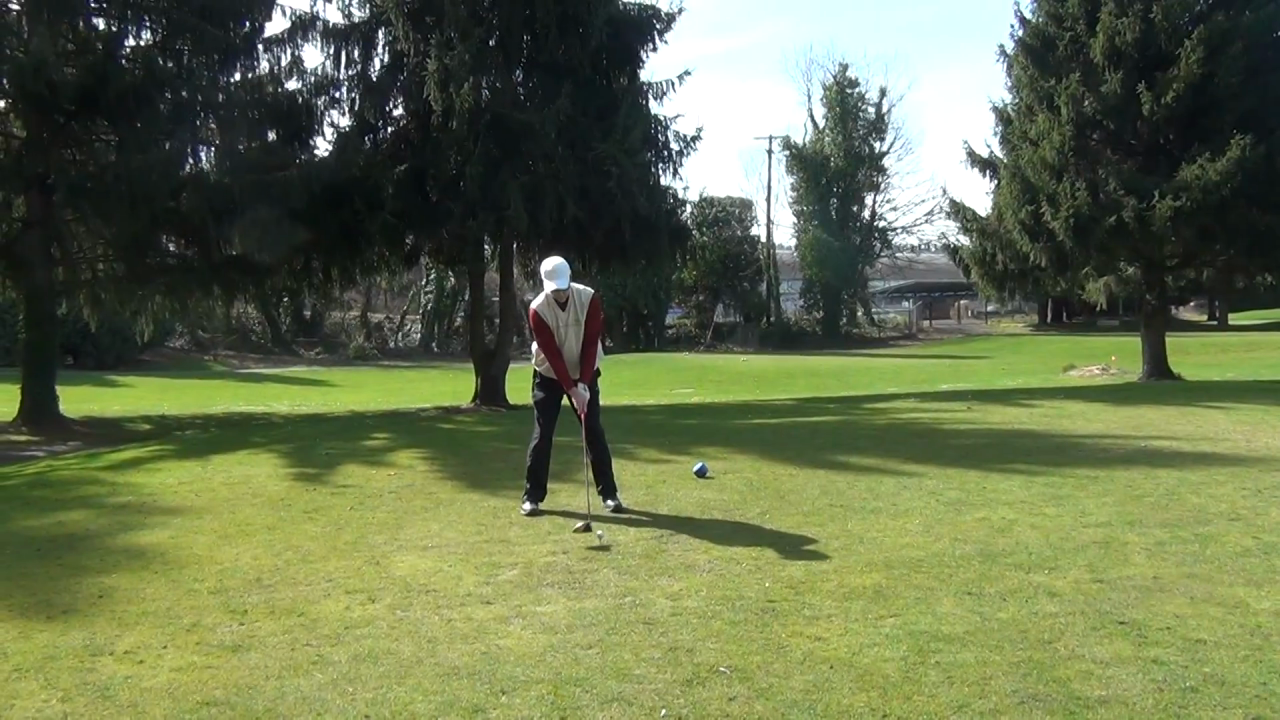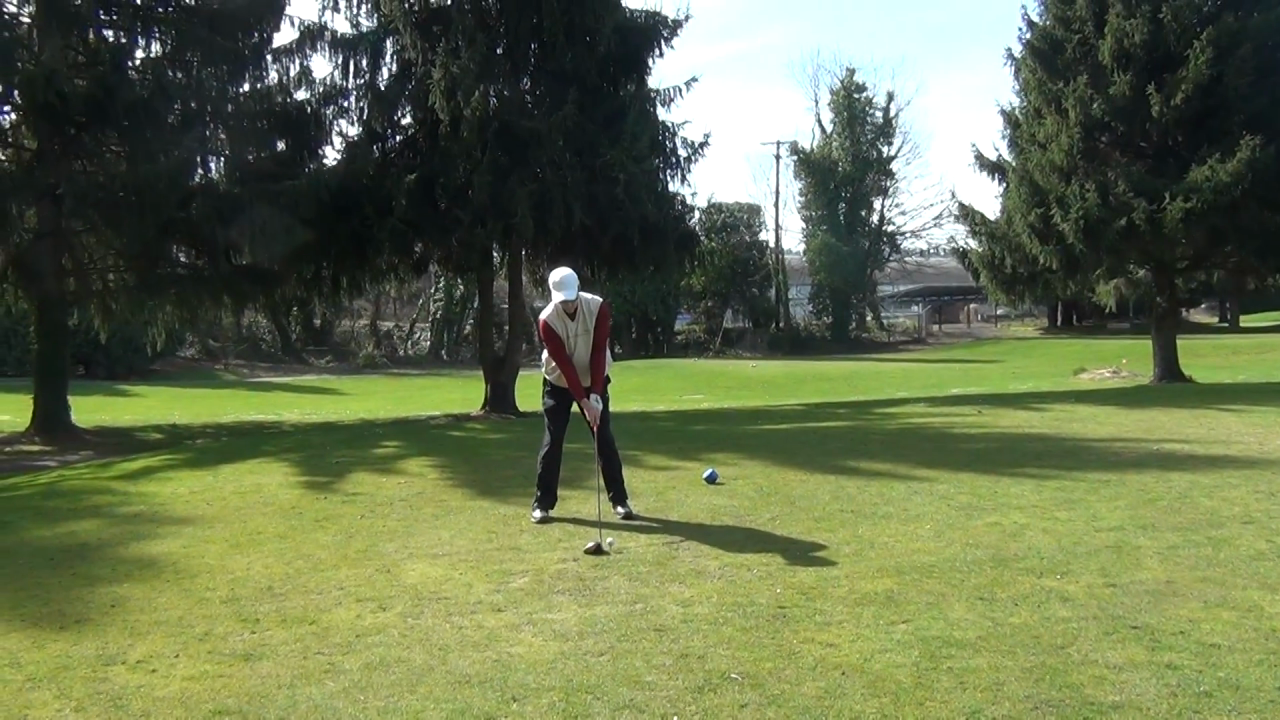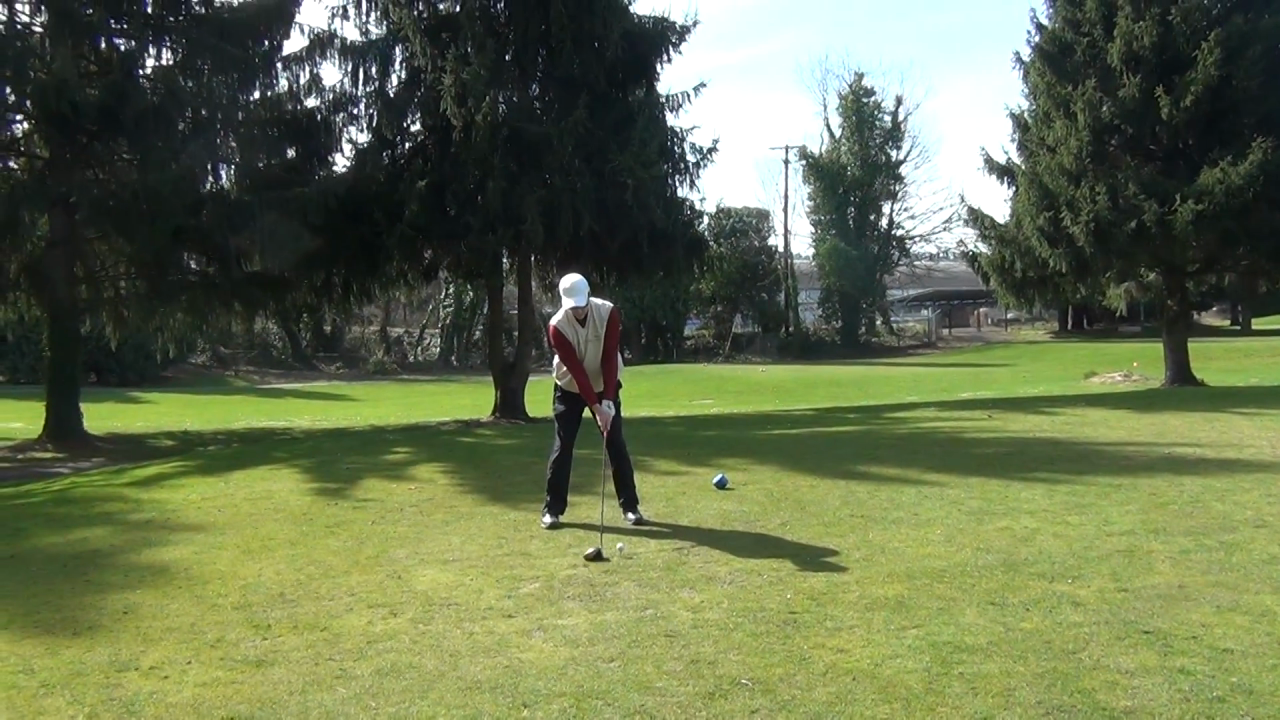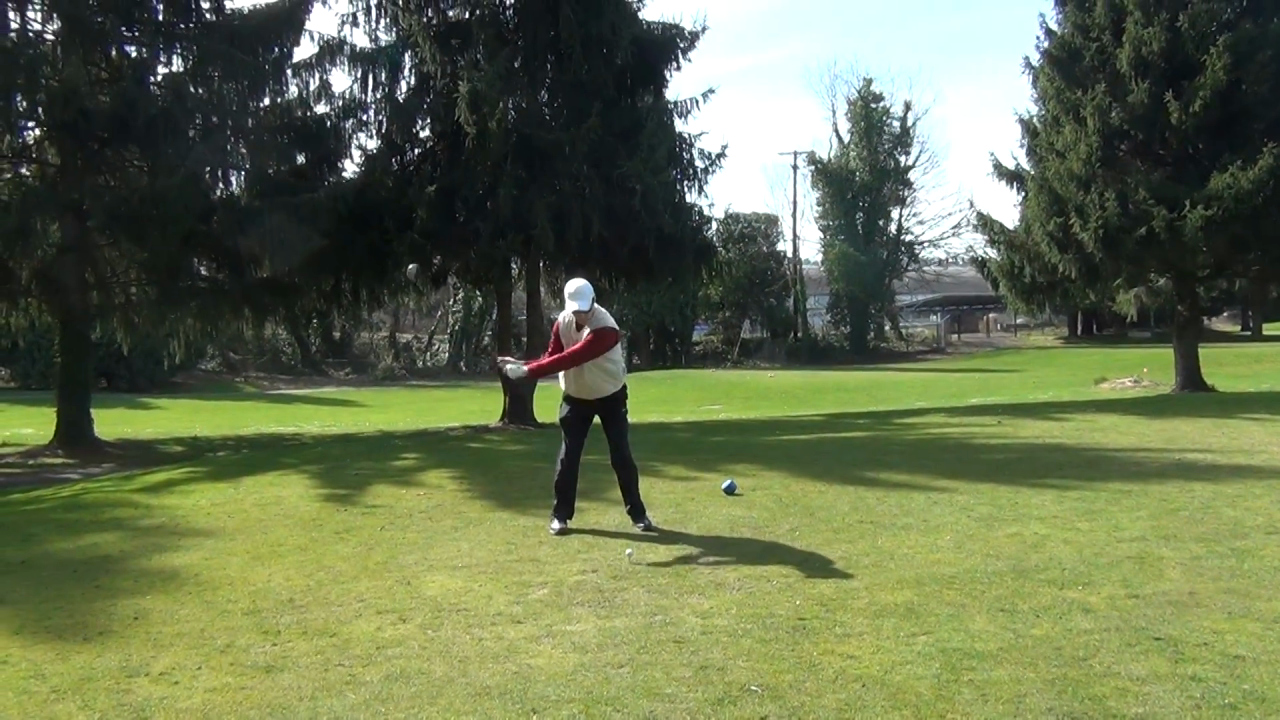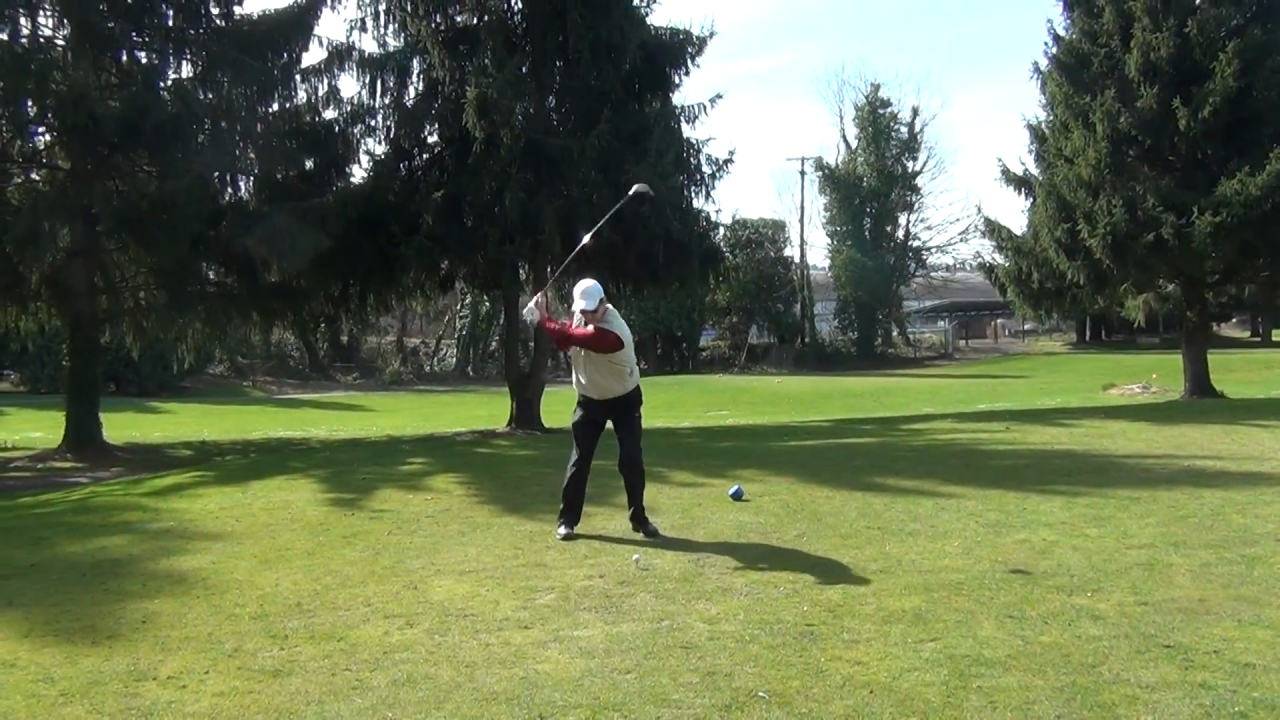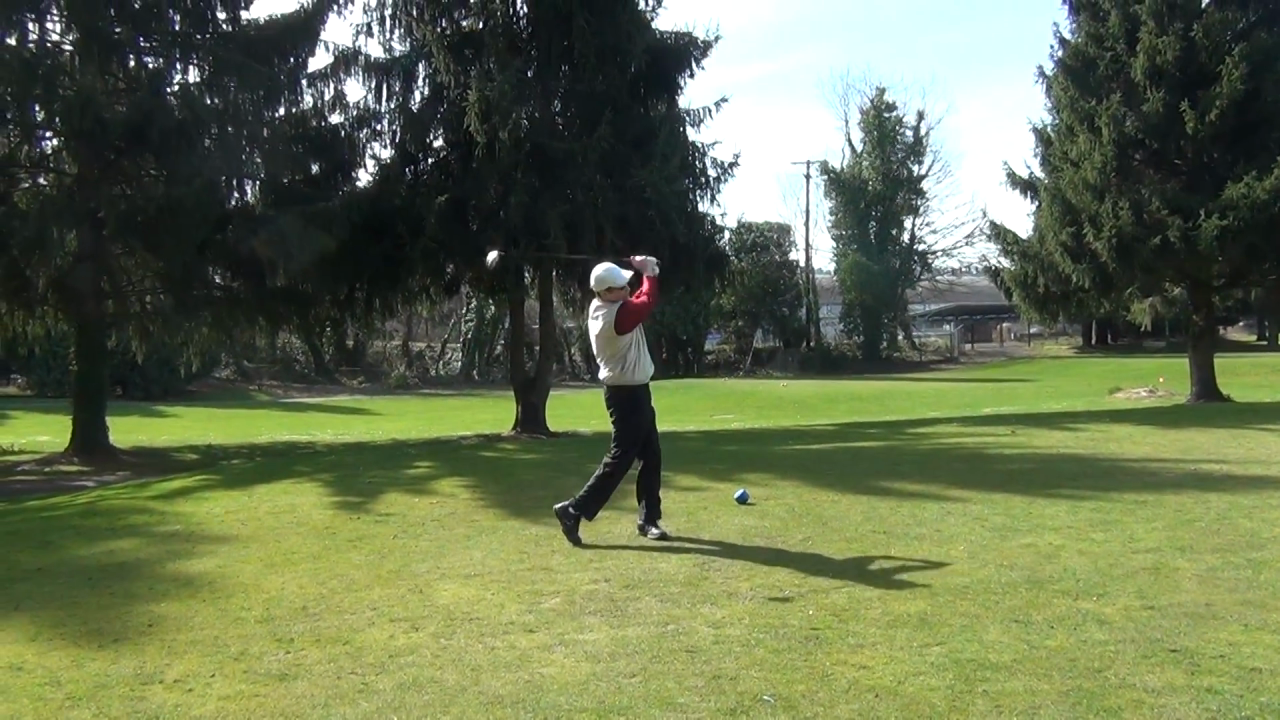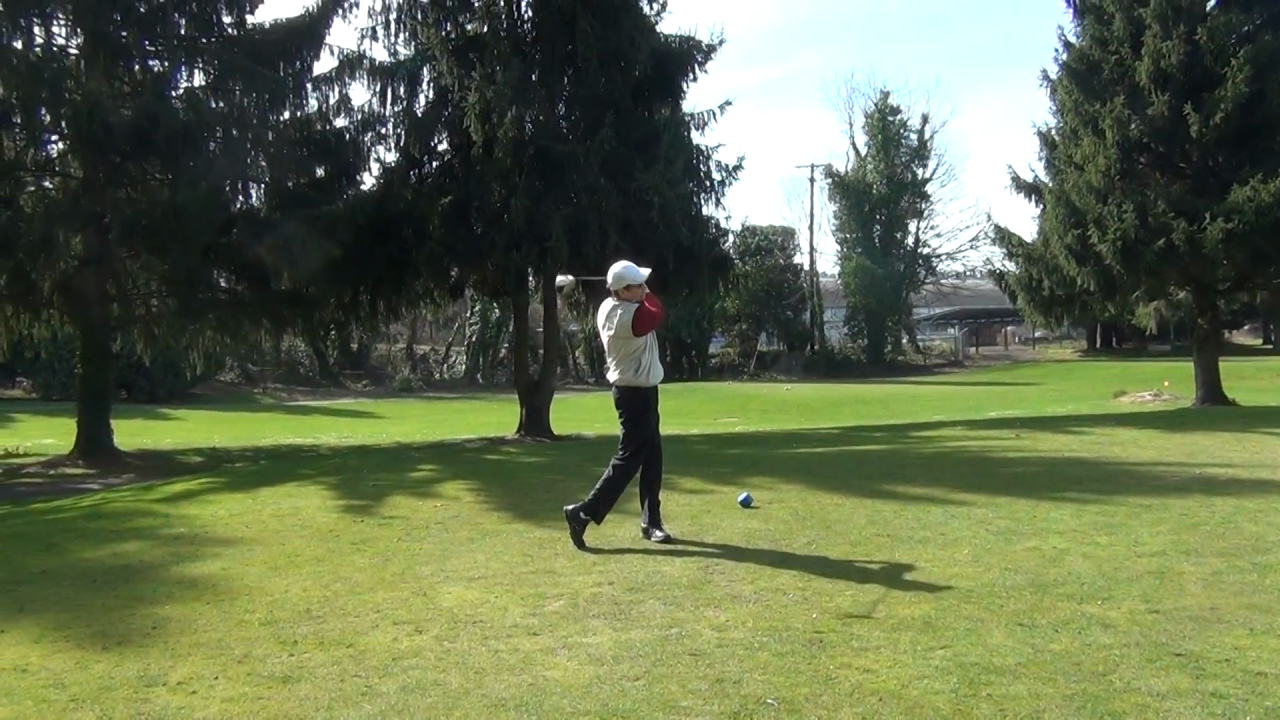
dt=0.5s
person 1, frame 1
left shoulder: (589, 299)
right shoulder: (537, 309)
left elbow: (591, 344)
right elbow: (552, 354)
left wrist: (582, 384)
right wrist: (570, 389)
left hip: (584, 374)
right hip: (548, 376)
left knee: (594, 432)
right knee: (542, 433)
left ankle: (608, 493)
right ankle: (532, 495)
person 1, frame 2
left shoulder: (598, 307)
right shoulder: (547, 320)
left elbow: (598, 353)
right elbow: (564, 364)
left wrist: (595, 394)
right wrist: (583, 401)
left hip: (594, 381)
right hip: (558, 384)
left knee: (605, 438)
right knee: (553, 440)
left ankle: (619, 499)
right ankle: (543, 502)
person 1, frame 3
left shoulder: (608, 313)
right shoulder: (557, 326)
left elbow: (610, 359)
right elbow: (575, 369)
left wrist: (607, 400)
right wrist: (595, 407)
left hip: (605, 387)
right hip: (569, 390)
left knee: (616, 446)
right knee: (563, 447)
left ankle: (630, 505)
right ankle: (552, 508)
person 1, frame 4
left shoulder: (606, 330)
right shoulder: (563, 321)
left elbow: (569, 359)
right elbow: (552, 355)
left wrist: (526, 371)
right wrist: (523, 365)
left hip: (611, 397)
right hip: (576, 398)
left knee: (621, 455)
right knee: (568, 455)
left ankle: (636, 511)
right ankle: (560, 513)
person 1, frame 5
left shoulder: (610, 334)
right shoulder: (583, 316)
left elbow: (567, 336)
right elbow: (565, 341)
left wrist: (540, 318)
right wrist: (543, 315)
left hip: (624, 400)
right hip: (590, 401)
left knee: (630, 461)
right knee: (580, 461)
left ankle: (638, 517)
right ankle: (567, 519)
person 1, frame 6
left shoulder: (603, 306)
right shoulder: (618, 315)
left elbow: (638, 300)
right elbow: (647, 300)
left wrist: (645, 270)
right wrist: (648, 273)
left hip: (633, 389)
right hip: (626, 393)
left knee: (651, 455)
right knee: (621, 457)
left ankle: (648, 518)
right ankle: (573, 510)
person 1, frame 7
left shoulder: (608, 308)
right shoulder: (634, 315)
left elbow: (647, 311)
right elbow: (658, 313)
left wrist: (640, 292)
right wrist: (645, 294)
left hip: (632, 389)
right hip: (637, 393)
left knee: (652, 457)
right knee: (629, 458)
left ankle: (651, 521)
right ankle: (583, 512)
